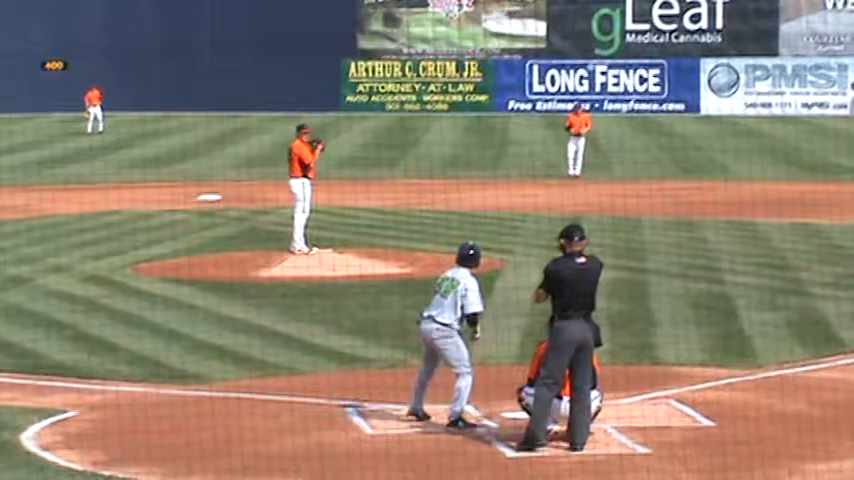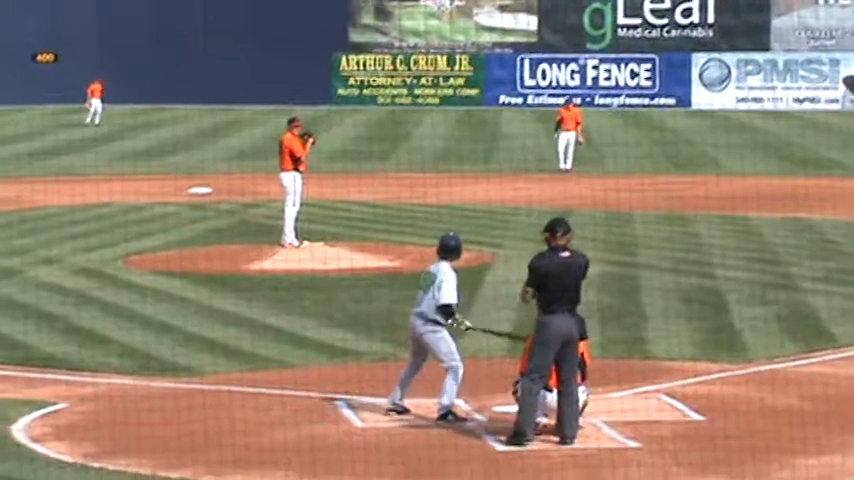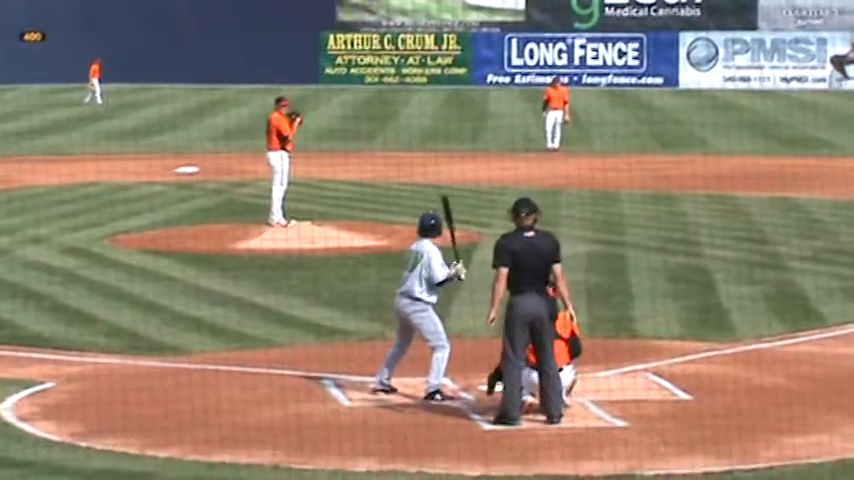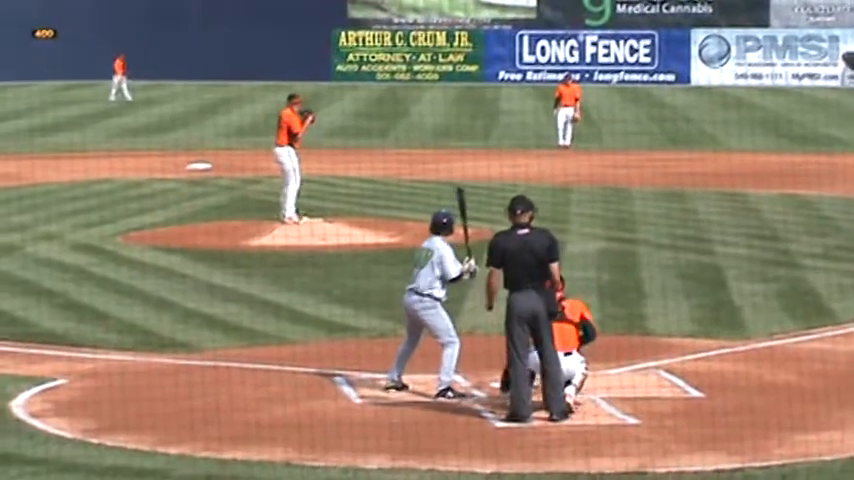
dt=0.5s
person 1, frame 1
left shoulder: (557, 266)
right shoulder: (595, 265)
left elbow: (539, 297)
left hip: (564, 328)
right hip: (587, 328)
left knee: (547, 383)
right knee: (582, 385)
left ankle: (535, 435)
right ankle: (579, 439)
person 1, frame 2
left shoulder: (541, 261)
right shoulder: (581, 260)
left elbow: (527, 296)
left wrist: (537, 292)
left hip: (549, 322)
right hip: (571, 322)
left knee: (533, 377)
right knee: (569, 380)
left ankle: (523, 431)
right ankle: (568, 433)
person 1, frame 3
left shoulder: (506, 242)
right shoulder: (549, 240)
left elbow: (501, 278)
right elbow: (558, 276)
left wrist: (494, 309)
right wrist: (568, 305)
left hip: (518, 303)
right hip: (542, 303)
left knee: (513, 361)
right knee: (547, 359)
left ankle: (510, 413)
right ankle: (554, 412)
person 1, frame 4
left shoulder: (500, 240)
right shoulder: (546, 237)
left elbow: (494, 278)
right elbow: (556, 276)
left wrist: (490, 301)
right wrist: (553, 296)
left hip: (517, 301)
right hip: (541, 300)
left knee: (518, 358)
right knee: (549, 355)
left ankle: (521, 410)
right ankle: (557, 409)
person 2, frame 1
left shoulder: (446, 275)
right shoulder: (469, 281)
left elbow: (443, 302)
right elbow: (472, 314)
right wrist: (476, 329)
left hip: (427, 325)
right hip: (444, 331)
left knee: (427, 367)
right knee: (465, 372)
left ankle: (416, 408)
right ankle: (455, 417)
person 2, frame 2
left shoulder: (432, 269)
right shoulder: (447, 273)
right elbow: (444, 306)
left wrist: (452, 316)
right wrist: (459, 320)
left hip: (416, 321)
right hip: (431, 326)
left knee: (415, 363)
right knee: (455, 366)
left ankle: (395, 402)
right ankle: (445, 411)
person 2, frame 3
left shoulder: (415, 247)
right shoulder: (432, 250)
right elbow: (439, 280)
left wrist: (451, 271)
right wrist: (455, 272)
left hip: (402, 301)
right hip: (418, 305)
left knee: (401, 343)
right knee: (441, 345)
left ankle: (382, 382)
right ankle: (433, 390)
person 2, frame 4
left shoulder: (426, 245)
right shoulder: (443, 247)
right elbow: (453, 276)
left wrist: (463, 269)
right wrist: (467, 267)
left hip: (411, 298)
right hip: (426, 302)
left knee: (411, 340)
right knee: (451, 342)
left ankle: (394, 380)
right ankle: (444, 388)
person 3, frame 1
left shoulder: (300, 145)
right shoulder: (300, 146)
left elbow: (307, 161)
right elbow: (310, 165)
left wrist: (314, 150)
right wrist: (318, 150)
left hip: (301, 181)
right hip: (301, 182)
left knee: (303, 213)
right knee: (301, 213)
left ankle: (299, 244)
right ankle: (298, 246)
person 3, frame 2
left shoulder: (290, 138)
right shoulder: (291, 139)
left elbow: (297, 155)
right elbow: (301, 158)
left wrist: (305, 143)
right wrist: (309, 144)
left hip: (292, 175)
right hip: (292, 175)
left knee: (293, 206)
right knee: (292, 206)
left ankle: (290, 237)
right ankle: (288, 239)
person 3, frame 3
left shoulder: (276, 117)
right shoulder: (278, 118)
left elbow: (284, 134)
right elbow: (288, 138)
left wrist: (292, 122)
right wrist: (296, 123)
left hip: (279, 154)
right hip: (279, 155)
left knee: (281, 186)
right knee: (279, 186)
left ankle: (277, 216)
right ankle: (275, 219)
person 3, frame 4
left shoulder: (286, 113)
right shoulder: (291, 115)
right elbow: (298, 135)
left wrist: (304, 121)
right wrist: (307, 122)
left hip: (284, 150)
right hip: (286, 150)
left knee: (289, 182)
right knee: (294, 182)
left ankle: (287, 214)
right ankle: (289, 215)
person 4, frame 1
left shoulder: (544, 347)
left elbow: (532, 381)
right elbow: (593, 384)
left hip: (554, 404)
left knee: (523, 392)
right knee: (597, 393)
left ankle: (550, 426)
person 4, frame 2
right shoulder: (579, 341)
left elbow: (524, 373)
right elbow: (583, 377)
left hip: (544, 398)
left knee: (519, 386)
right knee: (582, 390)
left ankle: (539, 419)
person 4, frame 3
right shoulder: (567, 317)
right elbow: (577, 351)
left wrist: (494, 376)
left hip: (533, 377)
right hip: (561, 377)
right knee: (571, 368)
left ankle: (526, 396)
person 4, frame 4
right shoulder: (576, 305)
right elbow: (592, 334)
left hip: (540, 359)
right hip: (568, 362)
right knee: (581, 367)
right ankle: (569, 395)
